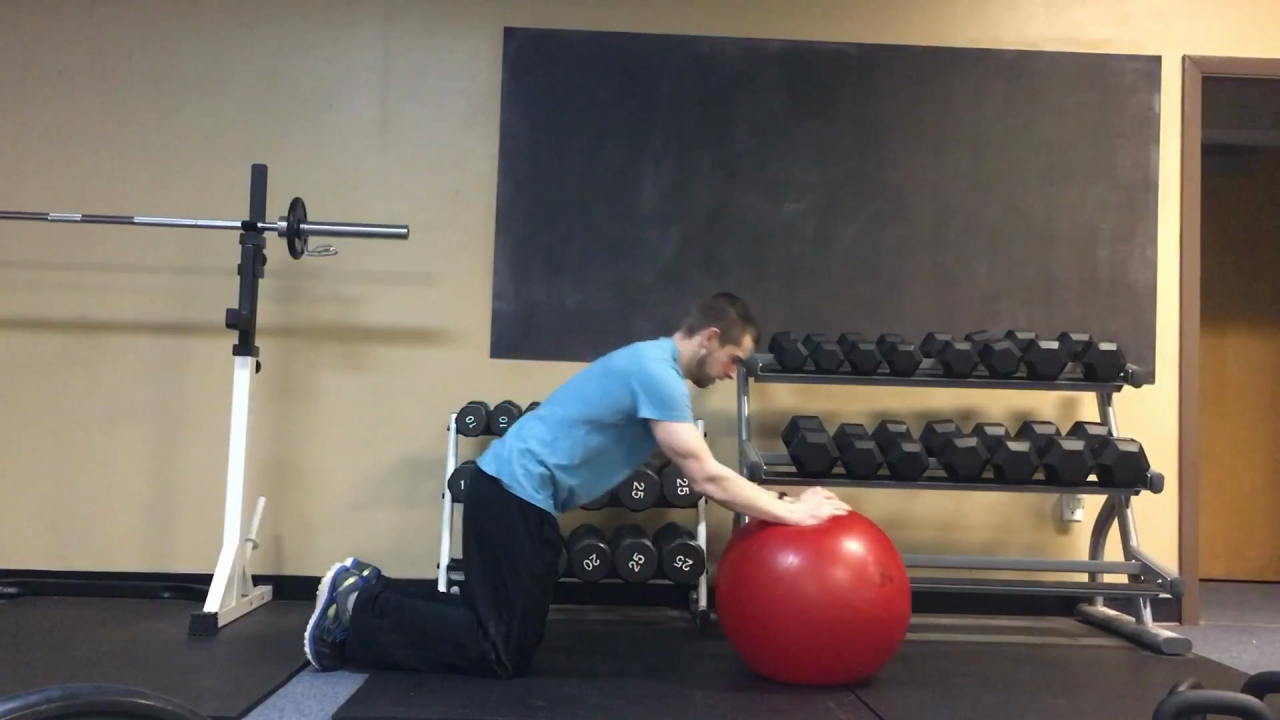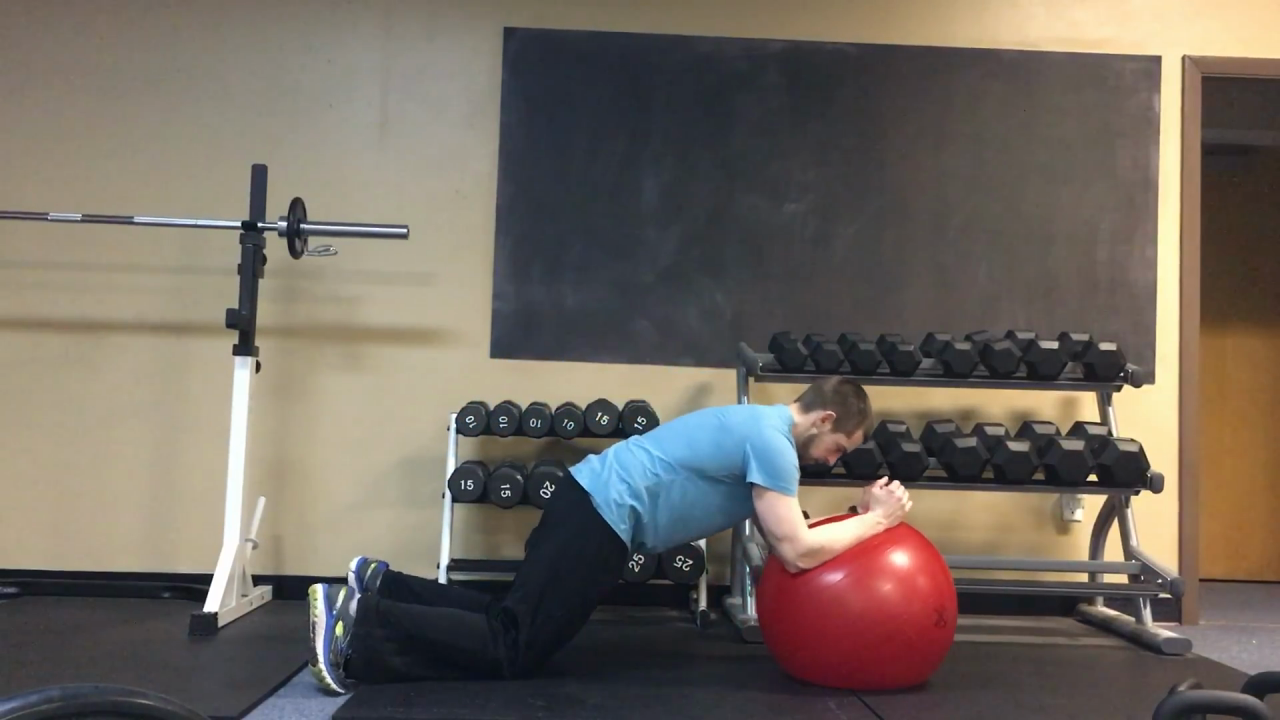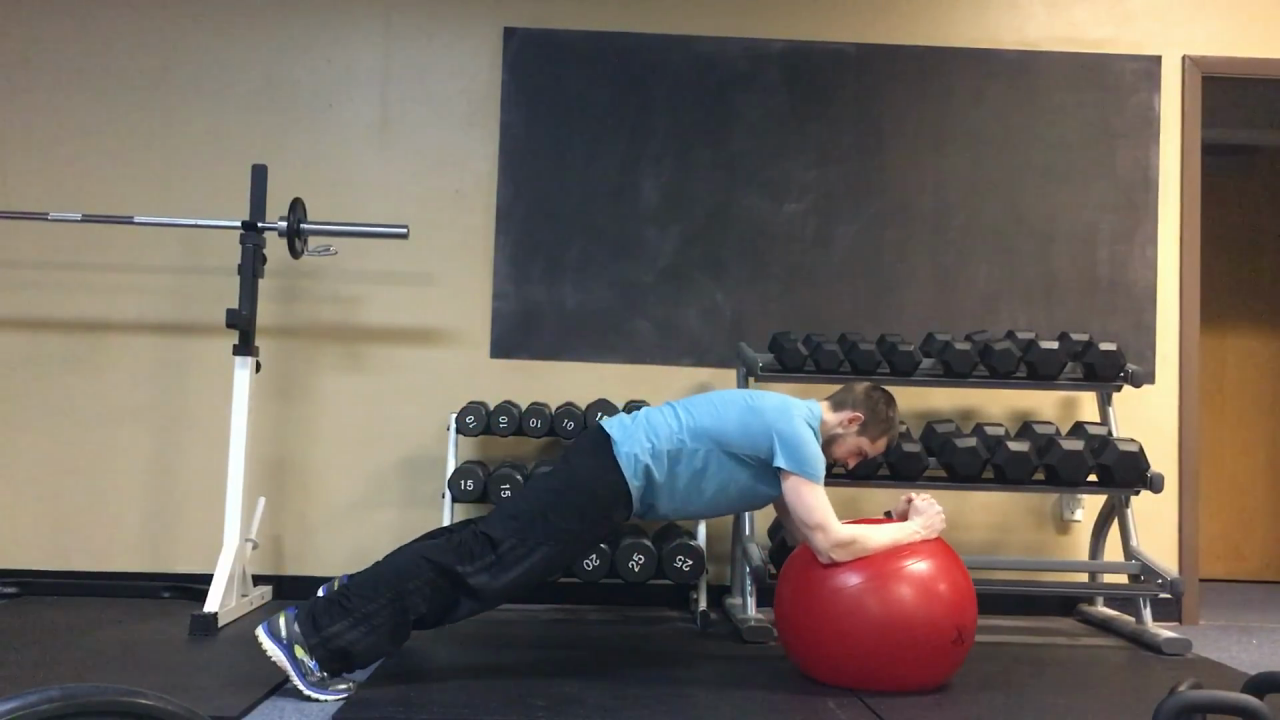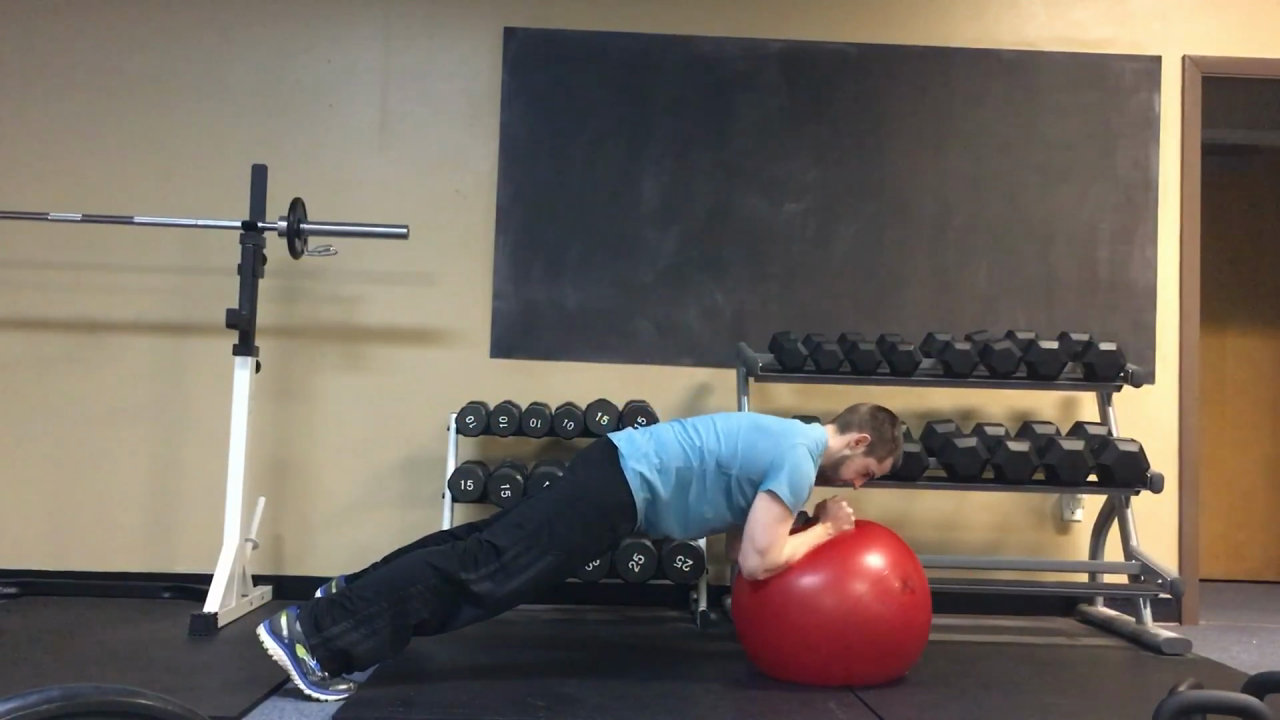
dt=1s
person 1, frame 1
left shoulder: (656, 367)
right shoulder: (657, 371)
left elbow: (705, 475)
right elbow: (706, 478)
left wrist: (780, 504)
right wrist: (791, 513)
left hip: (509, 488)
right hip: (516, 493)
left knee: (504, 630)
right knee: (506, 652)
left ankle: (368, 593)
right ankle: (357, 615)
person 1, frame 2
left shoulder: (761, 427)
right shoulder: (771, 440)
left elbow: (785, 537)
right elbow: (797, 552)
left wrist: (861, 514)
right wrist: (877, 520)
left hip: (590, 500)
right hip: (602, 515)
left knee: (513, 622)
right knee: (511, 647)
left ankle: (379, 590)
right ankle: (354, 628)
person 1, frame 3
left shoulder: (786, 425)
right shoulder: (797, 432)
left elbow: (803, 531)
right elbow: (830, 545)
left wrist: (892, 519)
right wrist: (914, 532)
left hip: (612, 463)
right hip: (615, 472)
left knee: (483, 549)
right knee: (484, 563)
left ankle: (348, 602)
right ankle: (310, 634)
person 1, frame 4
left shoulder: (788, 442)
right shoulder: (798, 458)
left elbow: (743, 536)
right elbow: (758, 563)
left wrist: (809, 524)
right wrist: (824, 530)
left hip: (615, 470)
right hip: (619, 489)
left knee: (483, 549)
right knee: (483, 571)
left ankle: (349, 596)
right ankle: (310, 633)
